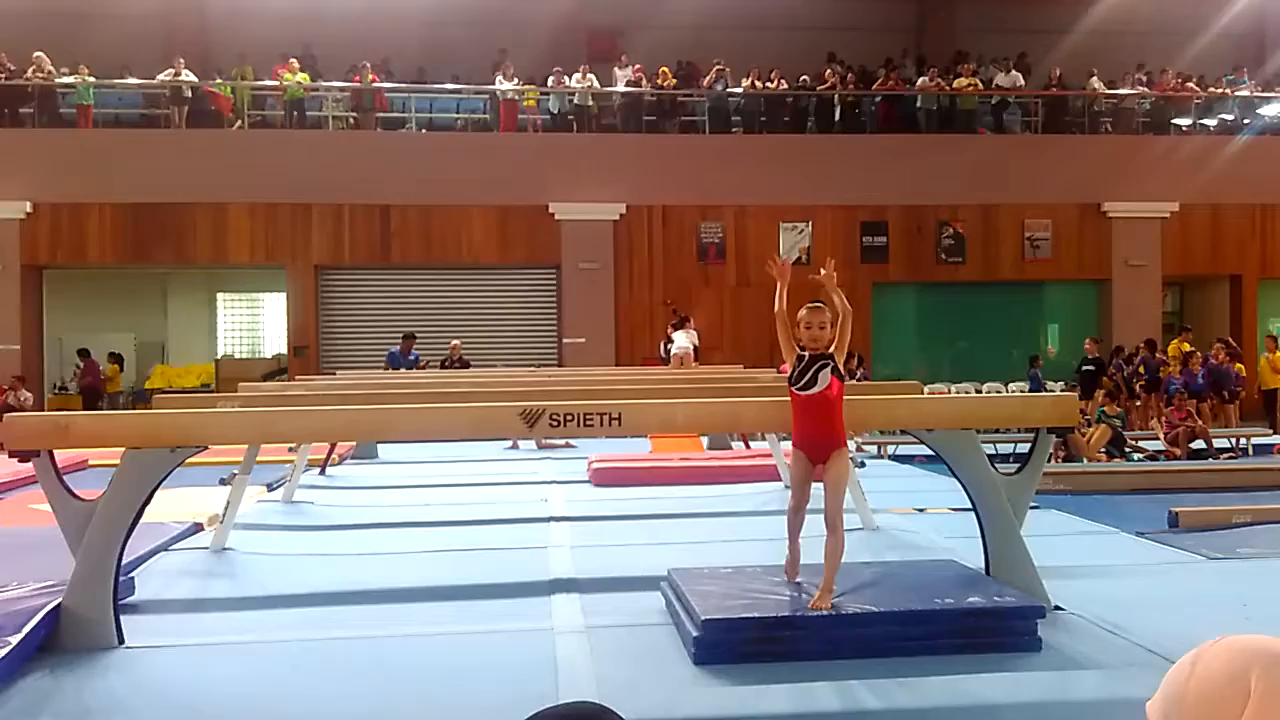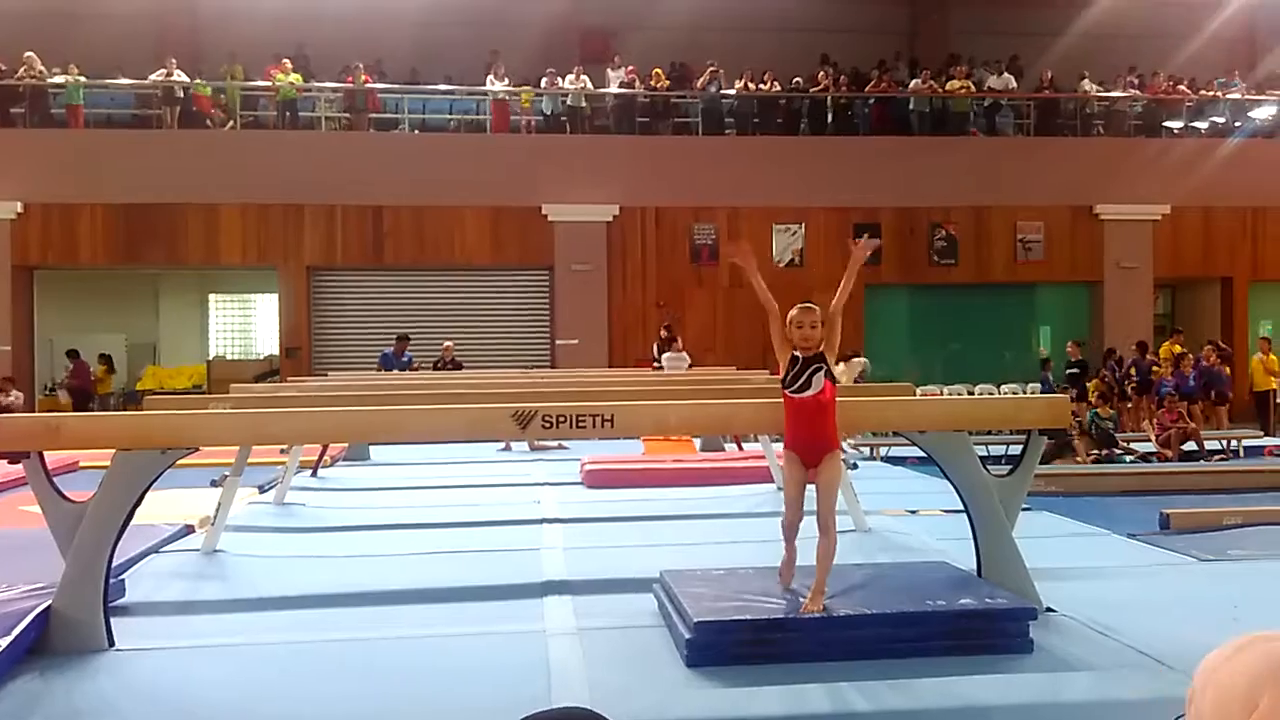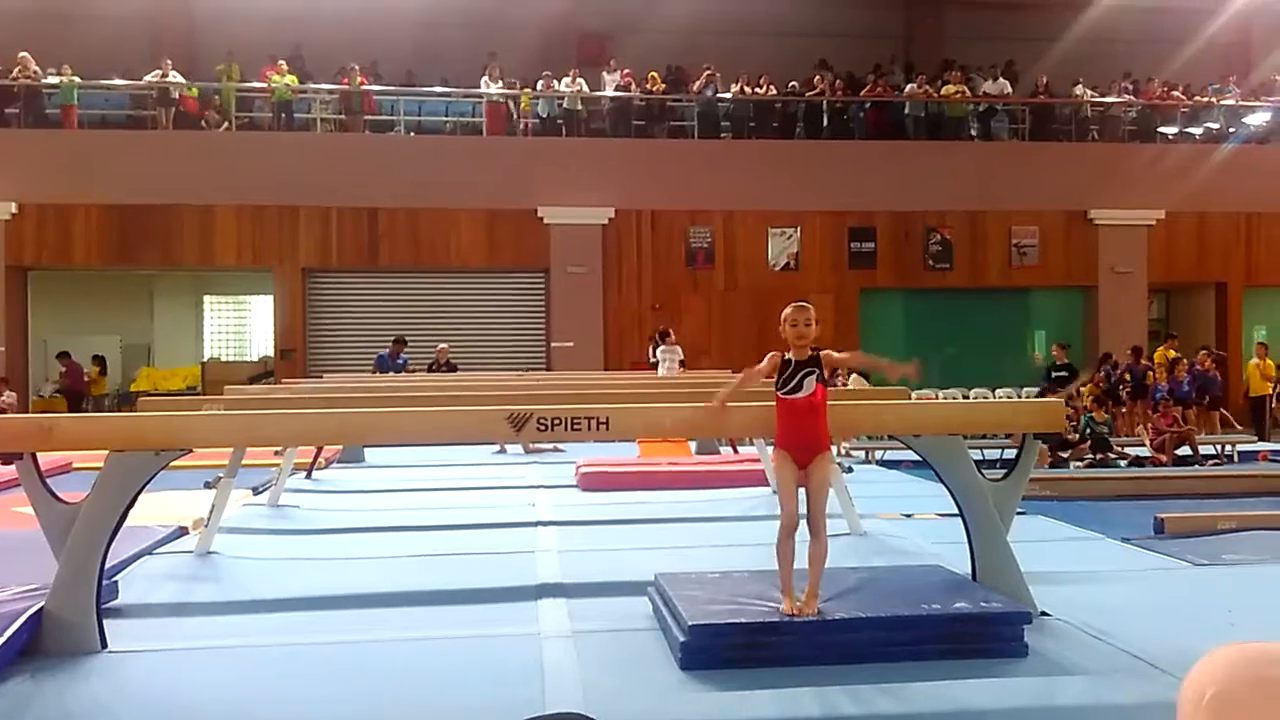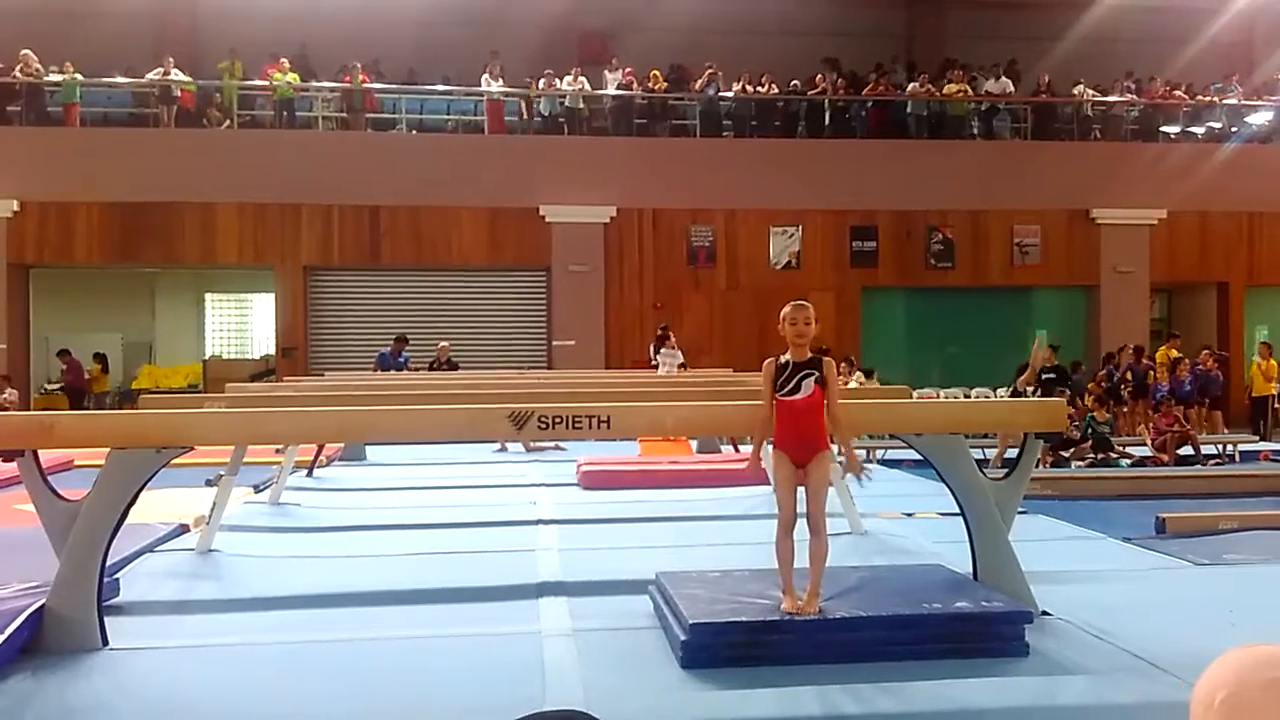
dt=0.3s
person 1, frame 1
left shoulder: (835, 358)
right shoulder: (793, 358)
left elbow: (847, 315)
right elbow: (779, 316)
left wrist: (831, 287)
right wrist: (782, 284)
left hip: (835, 448)
right hip: (802, 447)
left knee: (833, 516)
right knee: (797, 505)
left ankle: (826, 588)
right ankle: (793, 552)
person 1, frame 2
left shoulder: (828, 357)
right shoulder: (786, 359)
left elbow: (837, 310)
right elbow: (772, 312)
left wrist: (852, 268)
right wrist: (753, 272)
left hip: (828, 451)
right hip: (794, 450)
left knee: (826, 519)
right knee: (792, 516)
left ankle: (819, 589)
right ankle: (789, 554)
person 1, frame 3
left shoulder: (824, 360)
right shoulder: (777, 360)
left elbow: (855, 360)
right elbow: (753, 375)
left wrist: (892, 367)
right wrist: (727, 393)
left hip: (819, 450)
right hip: (785, 451)
left knee: (817, 522)
right knee: (788, 520)
left ankle: (813, 593)
right ankle: (787, 593)
person 1, frame 4
left shoulder: (825, 365)
right shoulder: (772, 366)
left elbow: (833, 413)
right elbow: (767, 414)
left wrist: (849, 452)
right wrist: (756, 452)
left hip: (818, 450)
right hip: (783, 451)
left knee: (817, 521)
right knee: (786, 521)
left ankle: (814, 592)
right ankle: (788, 591)
